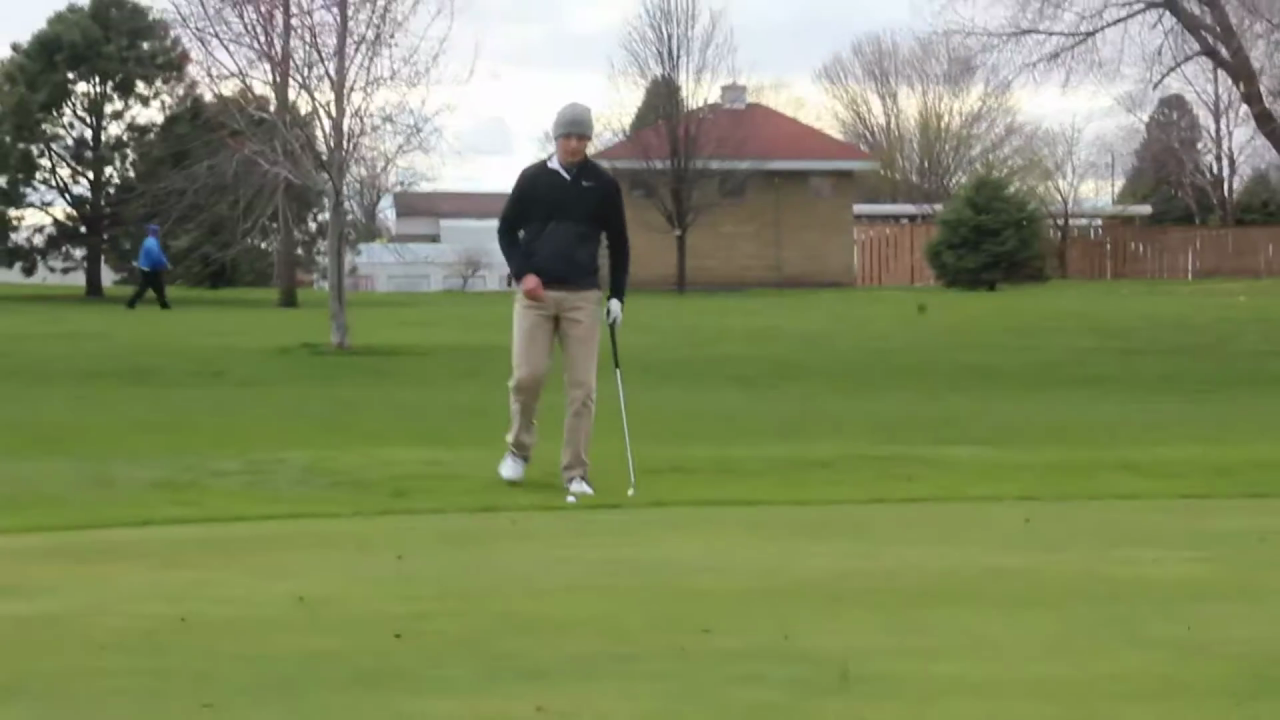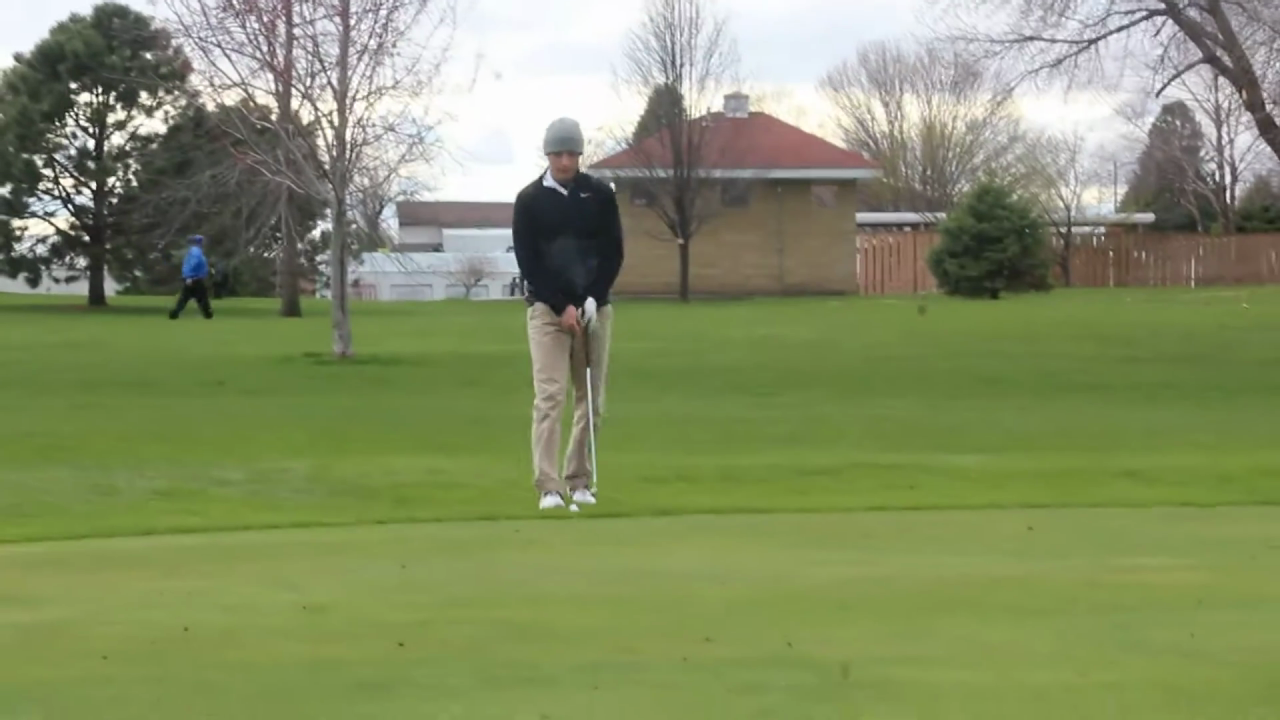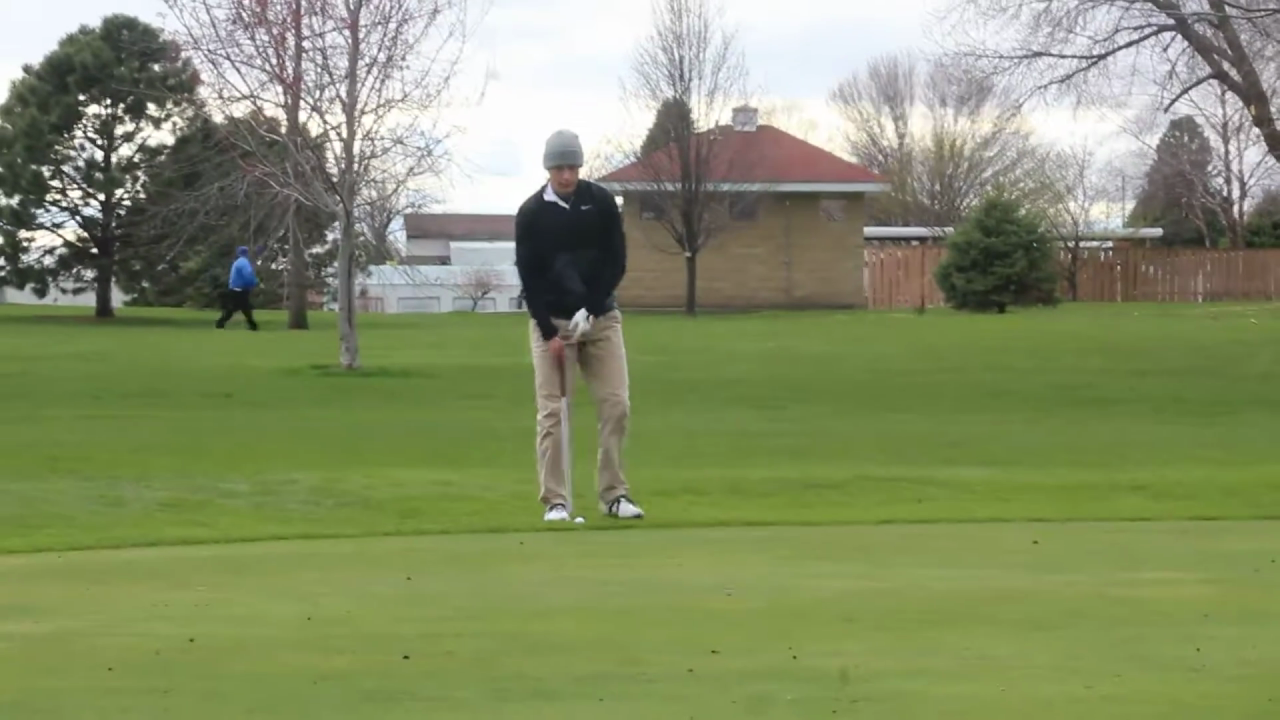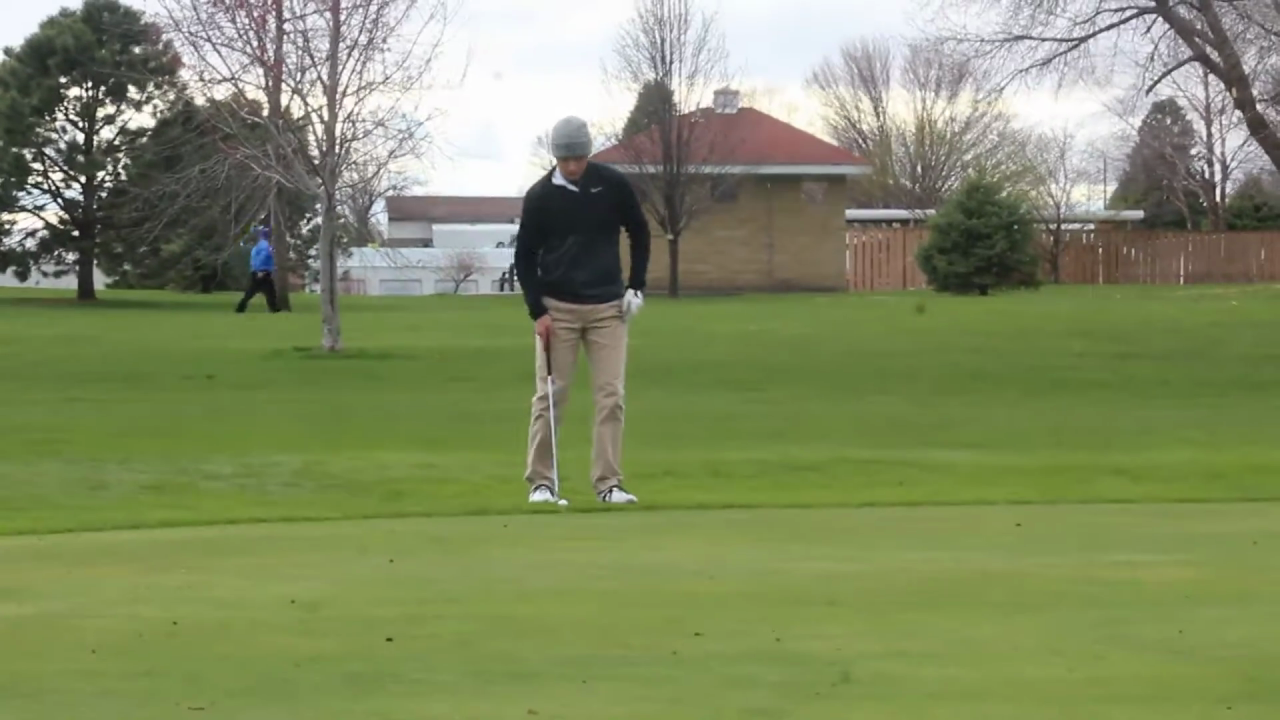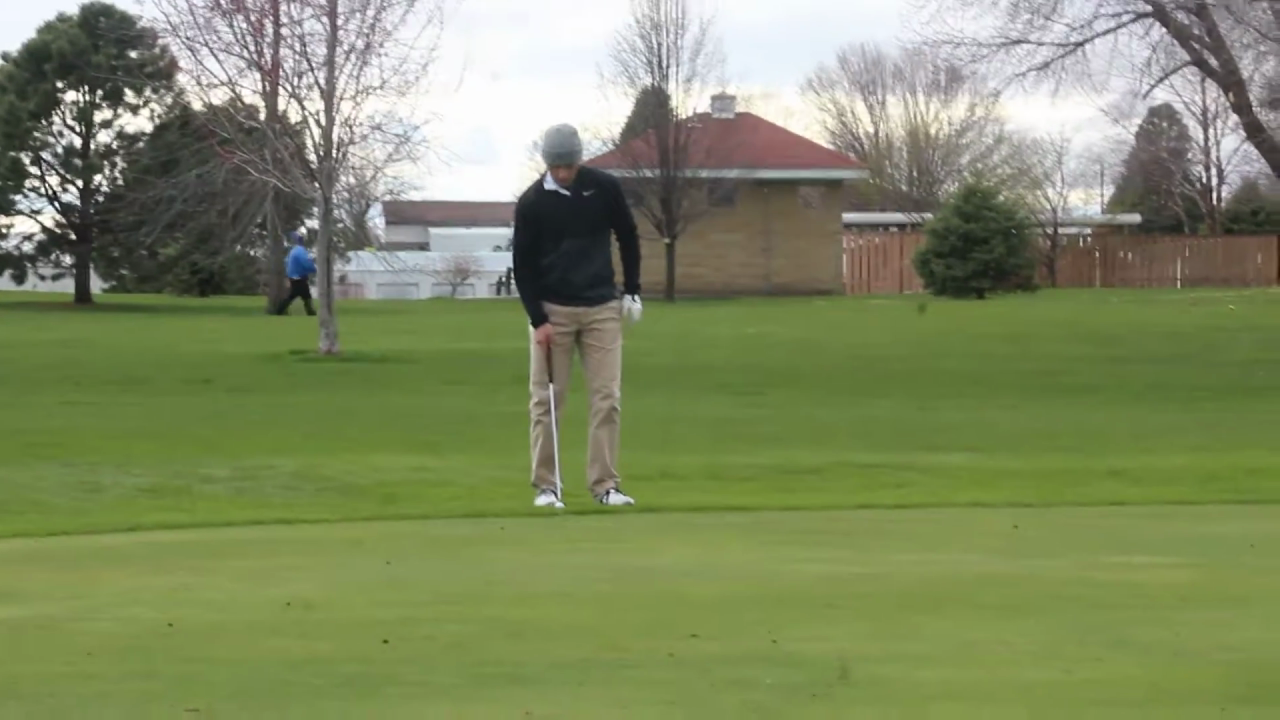
dt=0.5s
person 1, frame 1
left shoulder: (604, 183)
right shoulder: (533, 178)
left elbow: (618, 242)
right elbow: (507, 228)
left wrist: (617, 294)
right wrist: (522, 272)
left hip: (583, 295)
right hip: (537, 292)
left knee: (582, 386)
right knee: (528, 375)
left ankle: (575, 471)
right ankle: (519, 446)
person 1, frame 2
left shoulder: (600, 193)
right shoulder: (529, 199)
left elbow: (614, 252)
right elbow: (527, 260)
left wrist: (594, 298)
right wrist: (562, 306)
left hip: (593, 308)
right hip: (547, 309)
left knee: (591, 400)
right knee: (550, 396)
left ankle: (579, 478)
right ankle: (549, 486)
person 1, frame 3
left shoulder: (601, 201)
right shoulder: (531, 213)
left elbow: (616, 262)
right elbow: (529, 277)
left wrist: (589, 310)
right wrist: (549, 332)
left hip: (600, 317)
right hip: (551, 322)
left knee: (616, 405)
right knee: (551, 412)
left ankle: (613, 493)
right ankle: (555, 500)
person 1, frame 4
left shoulder: (614, 184)
right shoulder: (540, 196)
left elbow: (639, 234)
right elbow: (525, 256)
left wrist: (636, 285)
right wrist: (537, 311)
left hip: (607, 306)
right hip: (556, 307)
left knee: (610, 395)
right knee: (548, 394)
left ankle: (607, 482)
right ankle: (540, 480)
person 1, frame 5
left shoulder: (605, 187)
right shoulder: (531, 202)
left elbow: (628, 236)
right elbow: (523, 265)
left wrist: (632, 290)
right wrist: (537, 319)
left hip: (602, 307)
right hip: (552, 310)
left knee: (606, 398)
right knee: (545, 400)
left ankle: (605, 484)
right ankle: (545, 485)
